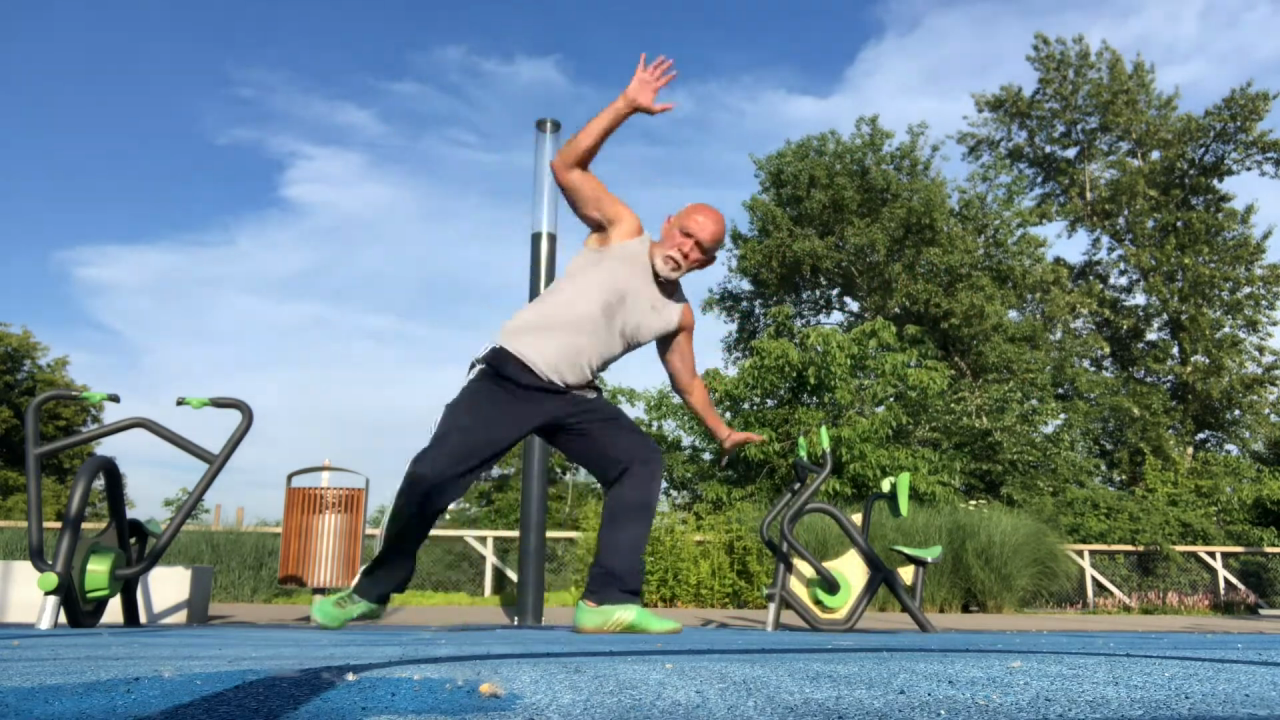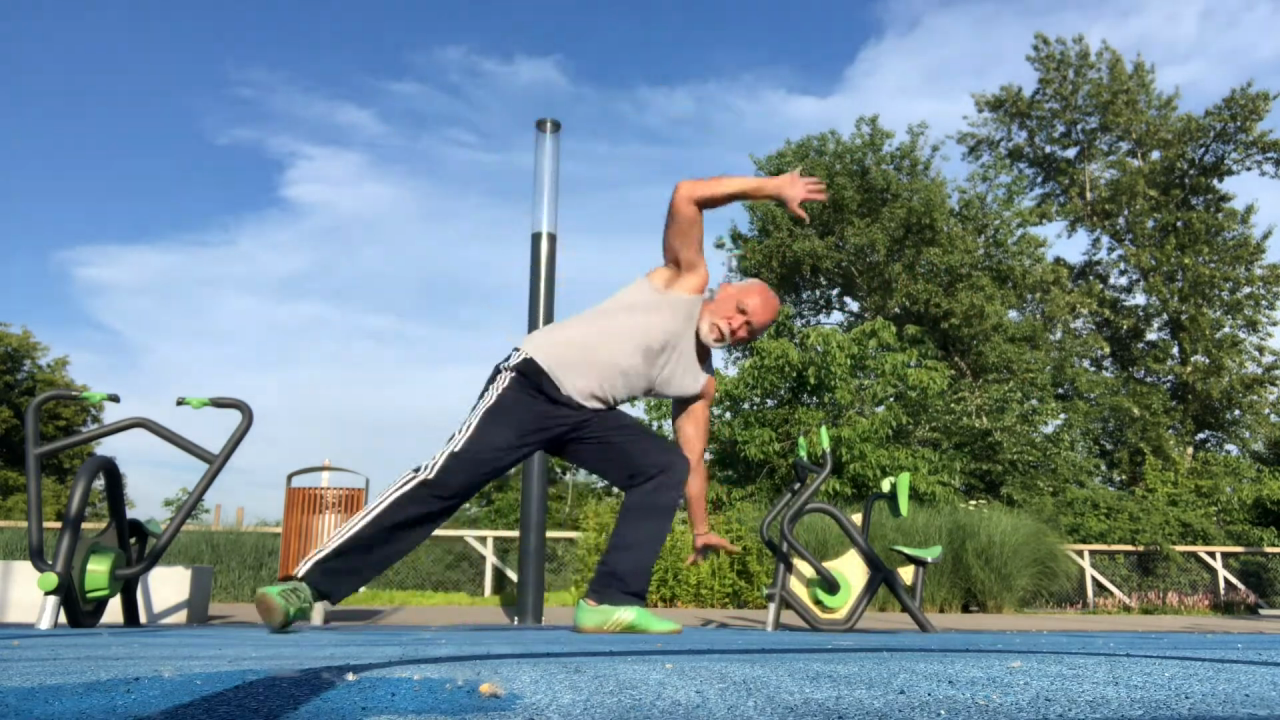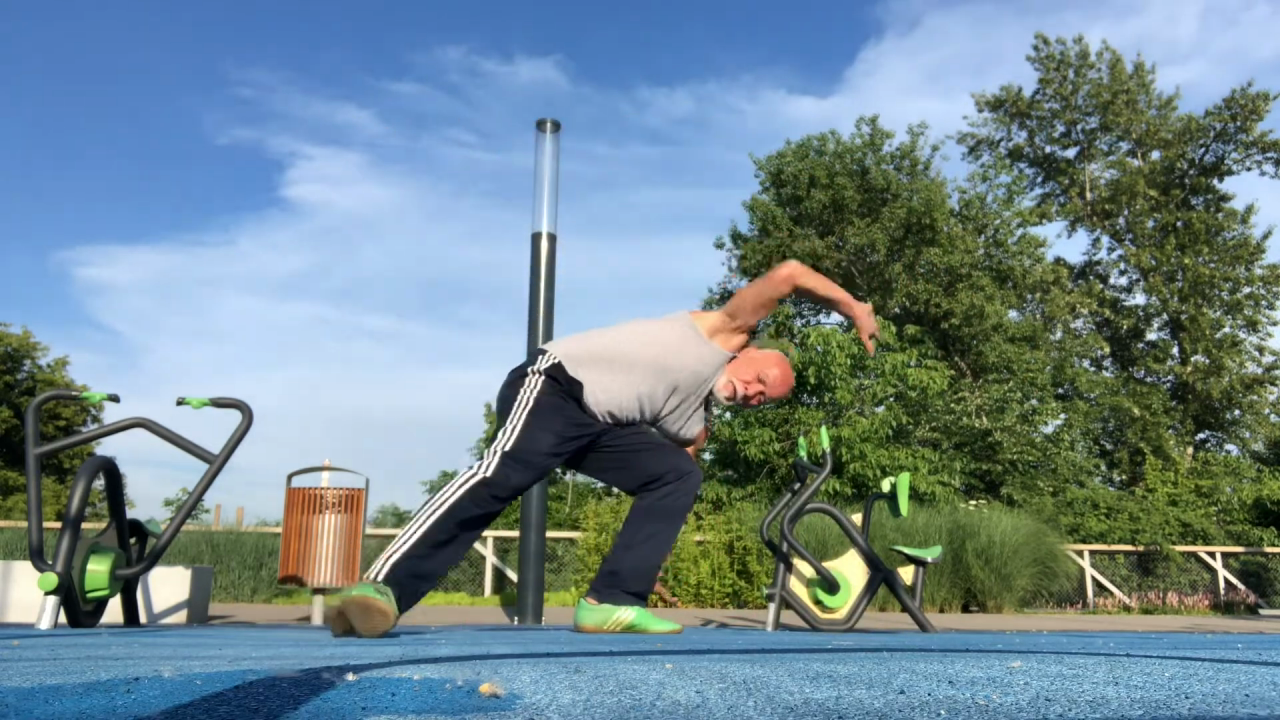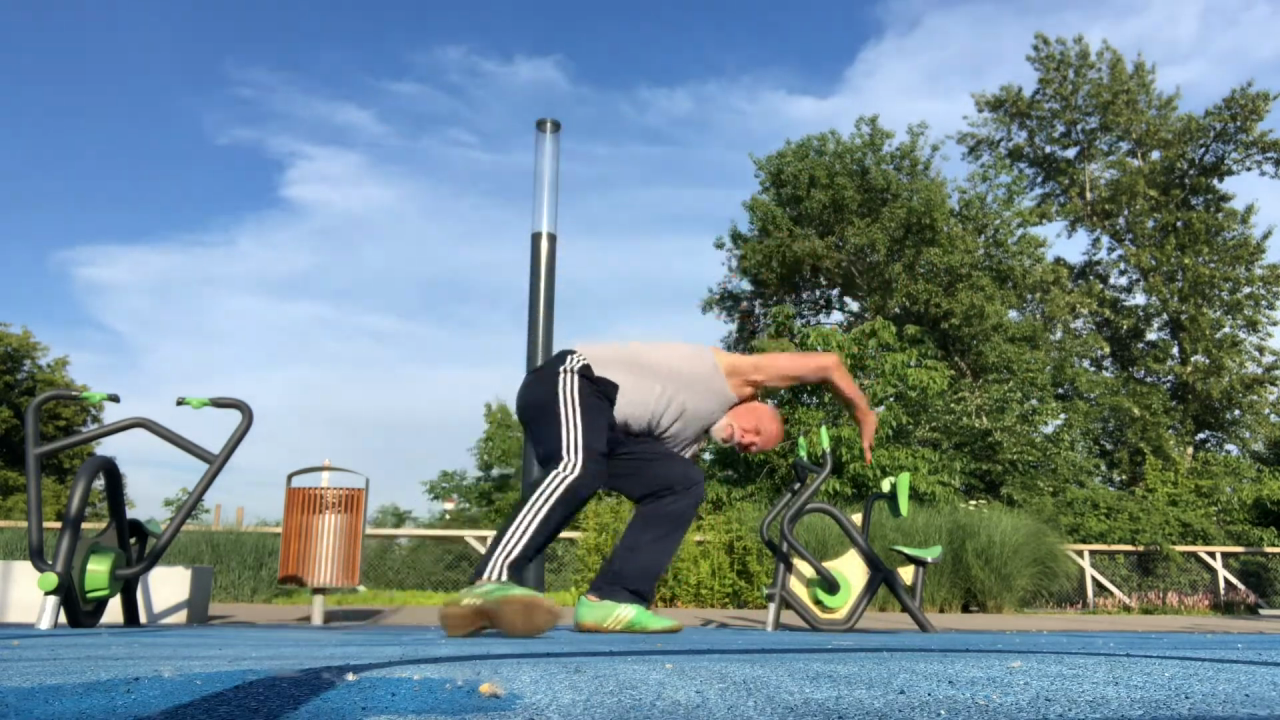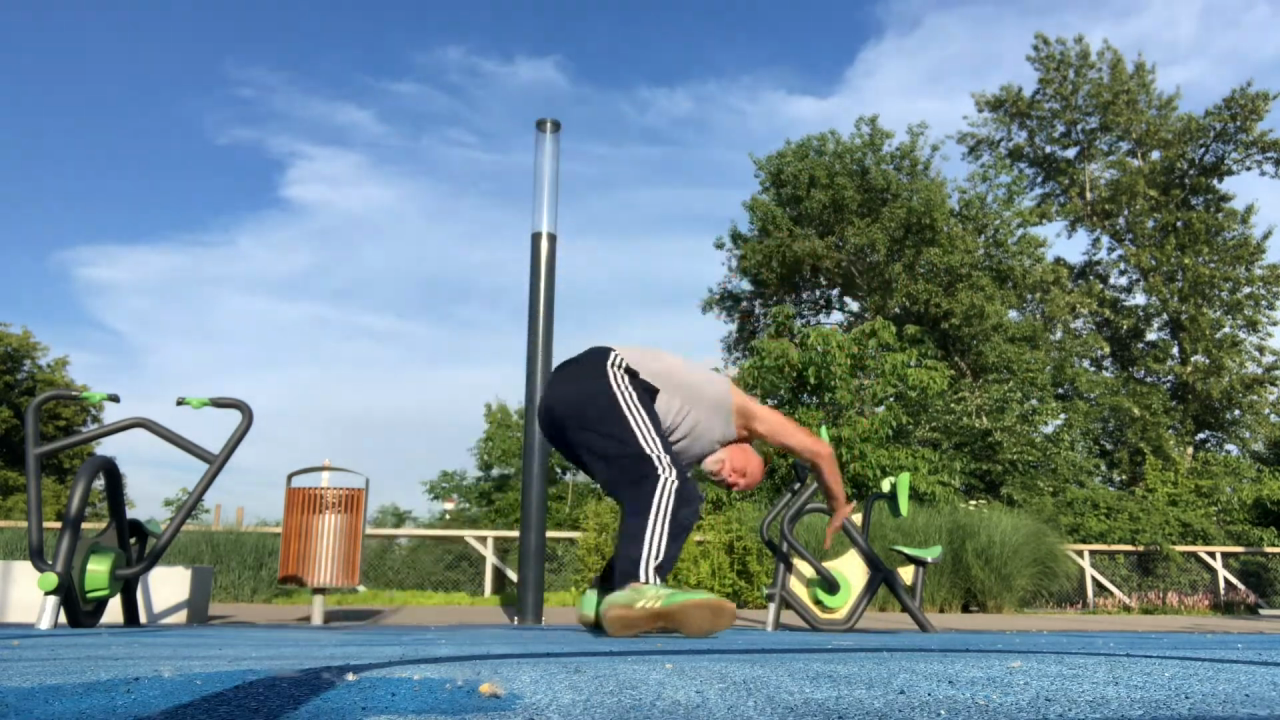
dt=0.2s
person 1, frame 1
left shoulder: (679, 316)
right shoulder: (623, 231)
left elbow: (688, 382)
right elbow: (566, 166)
left wrist: (721, 430)
right wrist: (627, 105)
left hip: (574, 398)
right hip: (511, 374)
left knee: (642, 464)
right knee: (431, 474)
left ankle: (611, 601)
right ankle: (375, 588)
person 1, frame 2
left shoulder: (701, 383)
right shoulder: (687, 280)
left elbow: (690, 456)
right elbow: (686, 196)
left wrist: (700, 526)
right wrist: (773, 186)
left hip: (587, 417)
right hip: (532, 381)
left knee: (666, 469)
right knee: (447, 477)
left ankle: (610, 602)
right ankle: (310, 583)
person 1, frame 3
left shoulder: (691, 427)
right shoulder: (726, 335)
left elbow: (666, 487)
right elbow: (789, 273)
left wrist: (633, 575)
right wrist: (853, 307)
left hip: (595, 423)
right hip: (553, 382)
left knee: (679, 474)
right knee: (499, 474)
left ankle: (610, 600)
right ankle: (381, 590)
person 1, frame 4
left shoulder: (685, 448)
right shoulder: (738, 378)
right elbow: (826, 364)
right wrist: (863, 410)
right hip: (576, 380)
left knee: (681, 482)
right knee: (576, 470)
left ankle: (611, 599)
right ankle: (491, 587)
person 1, frame 5
left shoulder: (682, 453)
right shoulder: (740, 413)
right elbow: (818, 450)
right wrist: (838, 506)
left hip: (561, 398)
right hip: (599, 379)
left knee: (681, 501)
right knee: (658, 474)
left ankle: (613, 600)
right ankle: (637, 591)
